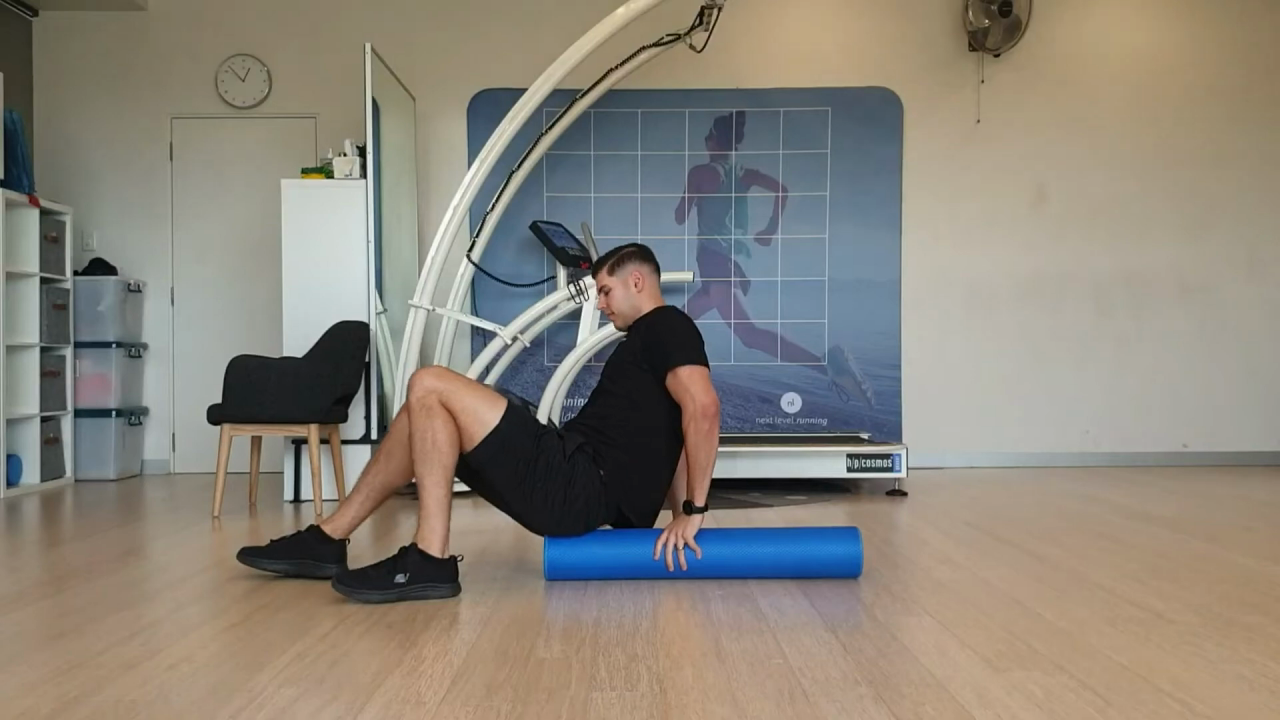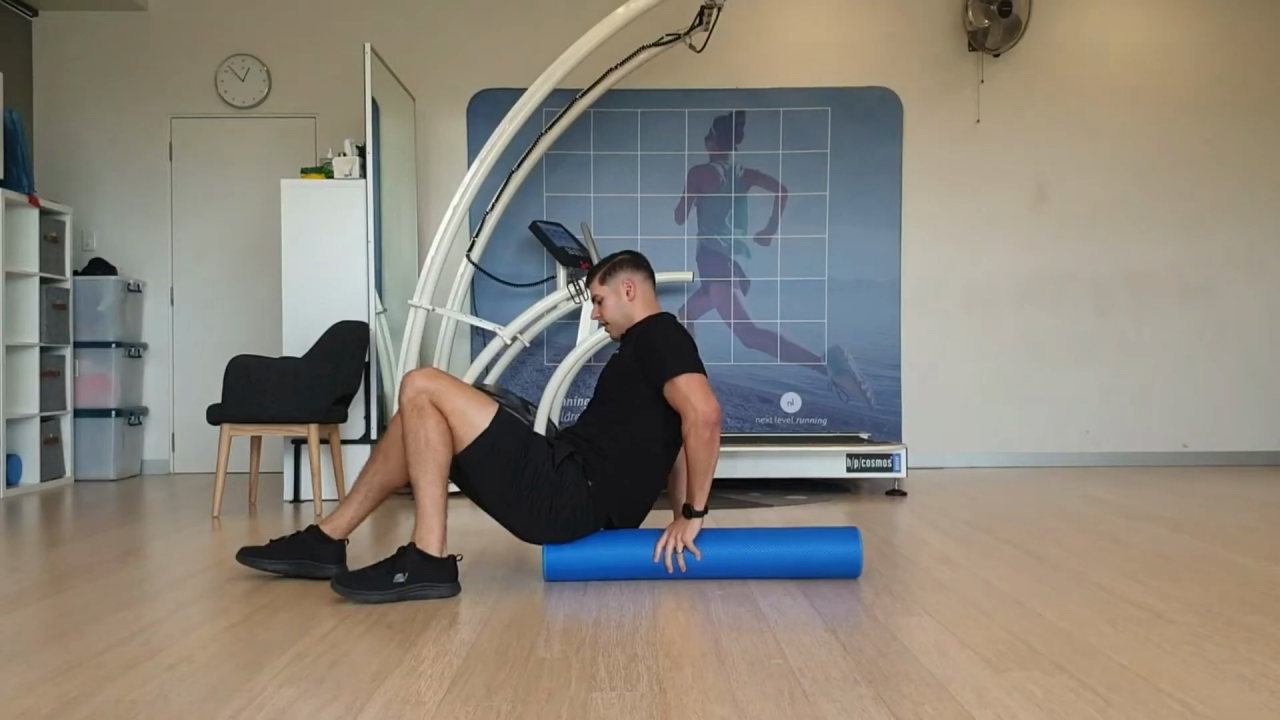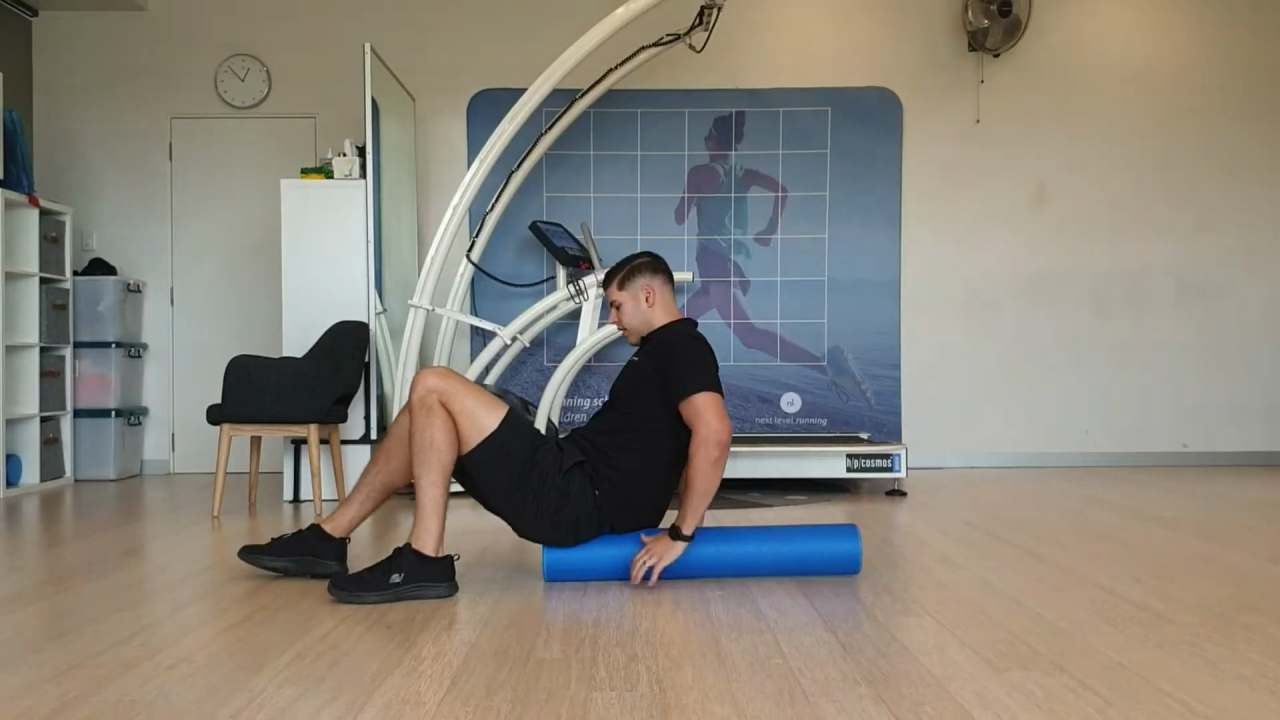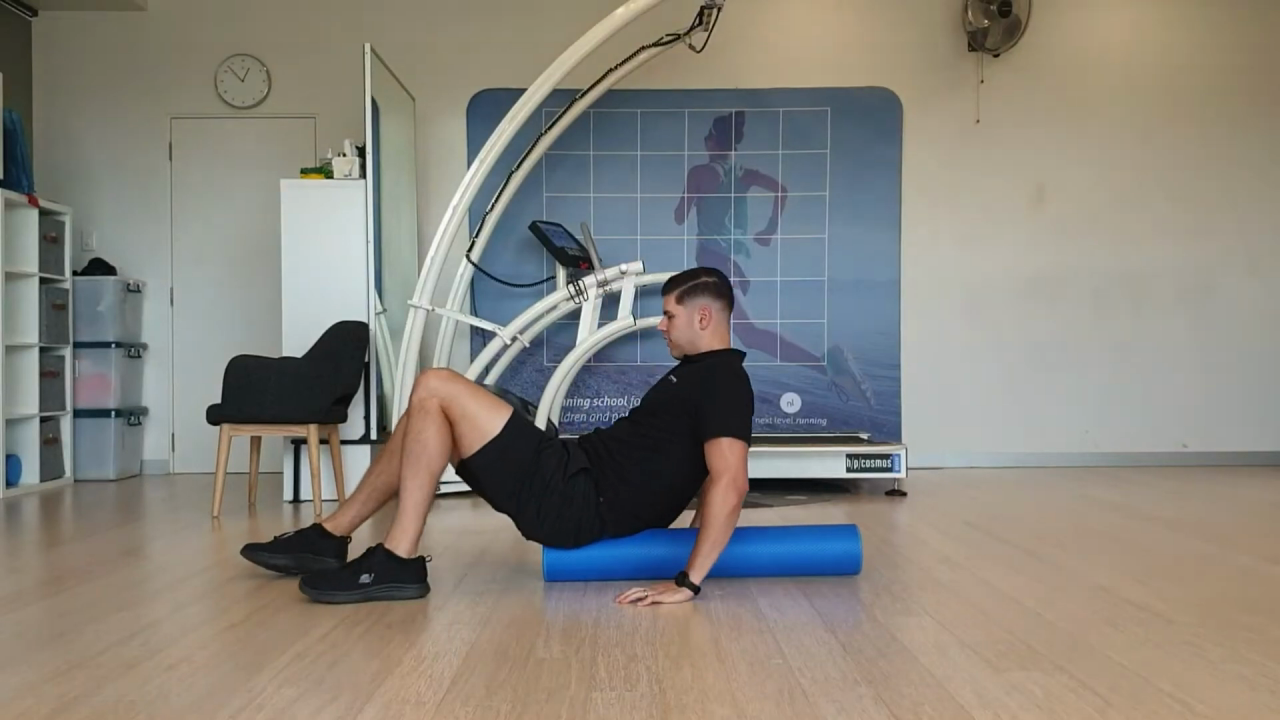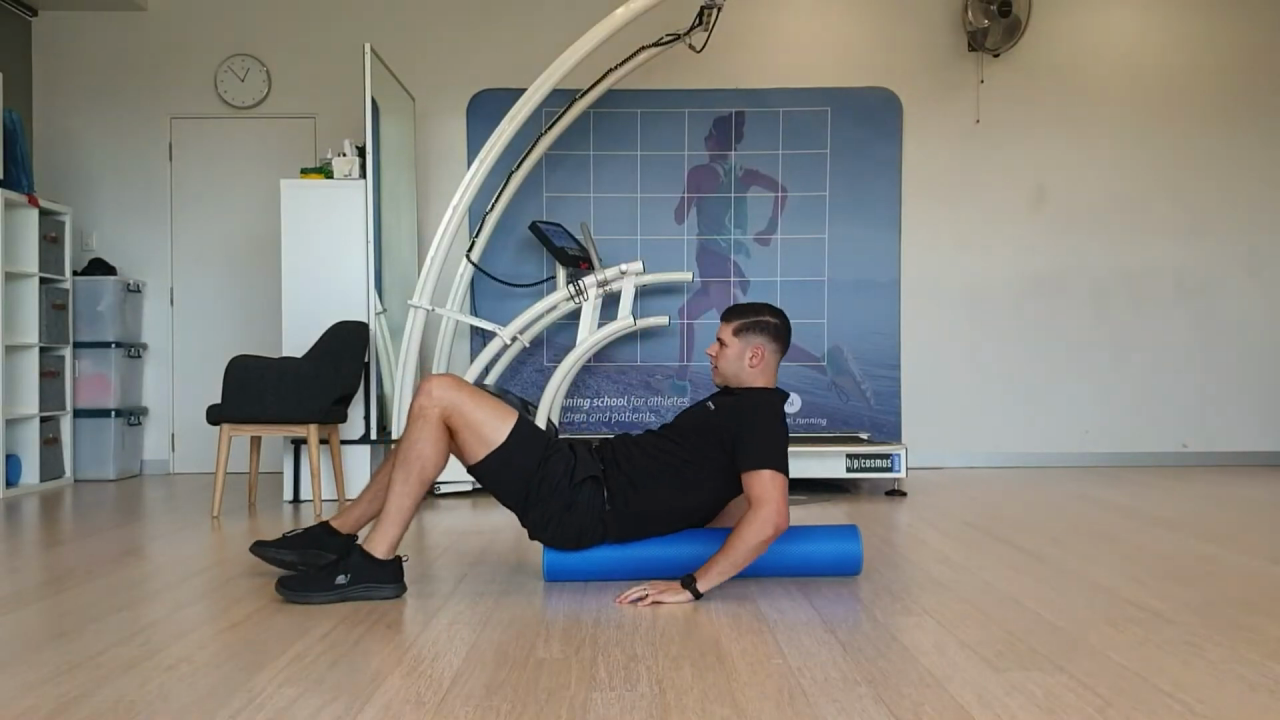
dt=0.3s
person 1, frame 1
left shoulder: (666, 326)
right shoulder: (654, 338)
left elbow: (703, 408)
right elbow: (667, 439)
left wrist: (694, 511)
right wrist: (677, 514)
left hip: (574, 487)
right hip: (577, 485)
left knee: (430, 388)
right knee: (422, 417)
left ankle: (430, 562)
right ankle: (327, 540)
person 1, frame 2
left shoulder: (659, 335)
right shoulder: (652, 345)
left elbow: (703, 416)
right elbow: (673, 436)
left wrist: (693, 515)
right wrist: (679, 514)
left hip: (563, 494)
right hip: (572, 488)
left knee: (421, 388)
right knee: (418, 419)
left ankle: (430, 561)
right ankle: (326, 540)
person 1, frame 3
left shoulder: (680, 348)
right shoulder: (671, 348)
left elbow: (713, 435)
right elbow: (680, 445)
left wrist: (680, 534)
left hip: (570, 501)
right hip: (575, 493)
left knee: (432, 387)
right knee: (424, 414)
left ankle: (424, 560)
right ankle: (326, 539)
person 1, frame 4
left shoulder: (720, 380)
right shoulder: (706, 373)
left elbow: (730, 482)
right elbow: (712, 476)
left wrist: (688, 582)
left hip: (573, 502)
right hip: (578, 478)
left knee: (435, 389)
right knee: (427, 414)
left ankle: (400, 561)
right ankle: (329, 537)
person 1, frame 5
left shoulder: (756, 418)
right shoulder: (745, 410)
left elbow: (769, 516)
right elbow: (743, 503)
left wrist: (692, 585)
left hip: (579, 504)
right hip: (585, 479)
left knee: (437, 396)
right knee: (438, 409)
left ankle: (374, 562)
right ankle: (338, 535)
person 2, frame 1
left shoulder: (700, 172)
right shoulder: (744, 174)
left elbow: (680, 218)
right elbow: (781, 189)
left wrist: (689, 195)
right wrist: (771, 230)
left hip: (715, 260)
right hip: (736, 261)
left knee: (748, 333)
right knee: (685, 315)
left ankle: (826, 364)
person 2, frame 2
left shoulder: (700, 173)
right shoulder: (745, 174)
left elbow: (680, 218)
right elbow: (781, 189)
left wrist: (687, 196)
right wrist: (771, 229)
left hip: (714, 260)
right hip: (736, 260)
left knee: (748, 333)
right knee: (686, 315)
left ankle: (826, 365)
person 2, frame 3
left shoulder: (700, 172)
right shoulder: (744, 174)
left elbow: (680, 218)
right elbow: (780, 189)
left wrist: (687, 196)
right wrist: (771, 229)
left hip: (714, 260)
right hip: (736, 261)
left knee: (748, 333)
right knee: (686, 315)
left ankle: (825, 364)
person 2, frame 4
left shoulder: (700, 173)
right shoulder: (745, 174)
left elbow: (680, 218)
right elbow: (781, 190)
left wrist: (686, 196)
right wrist: (770, 229)
left hip: (713, 260)
right hip: (735, 260)
left knee: (748, 333)
left ankle: (826, 364)
person 2, frame 5
left shoulder: (700, 173)
right shoulder: (744, 173)
left elbow: (680, 218)
right elbow: (781, 190)
left wrist: (688, 196)
right wrist: (770, 230)
left hip: (715, 261)
right hip: (736, 261)
right knee: (687, 315)
left ankle: (825, 364)
right ankle: (681, 381)
